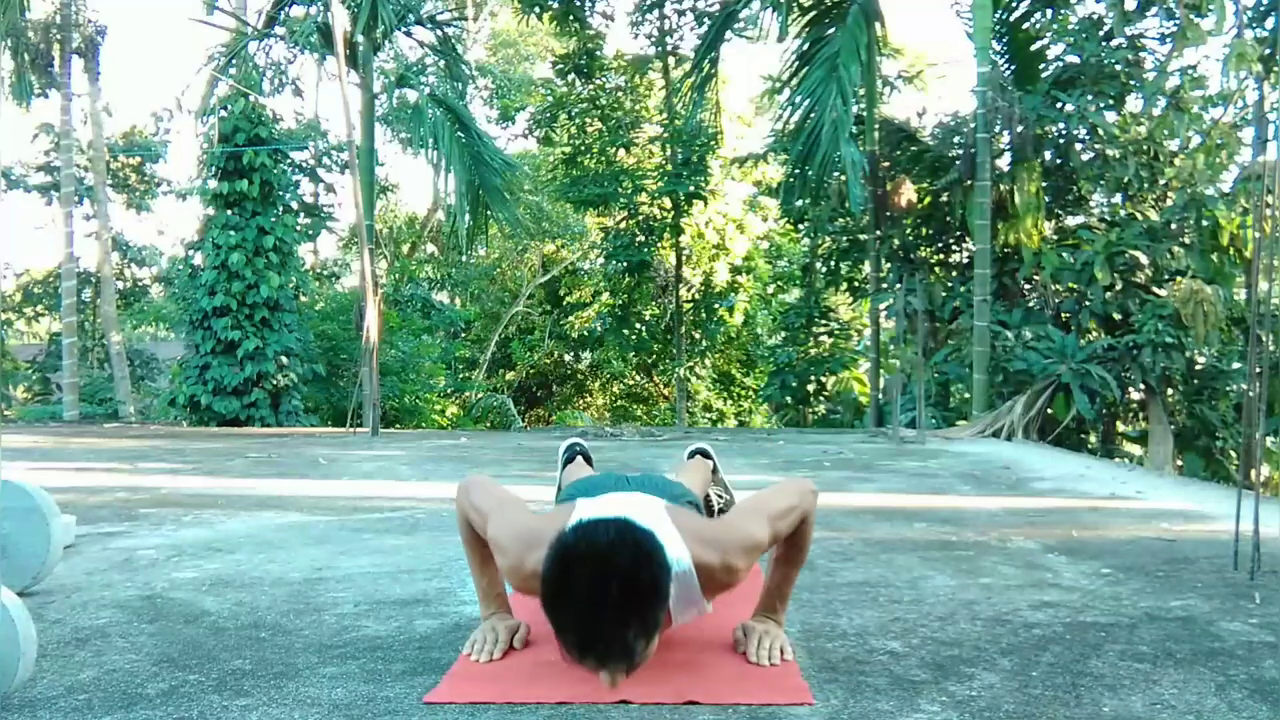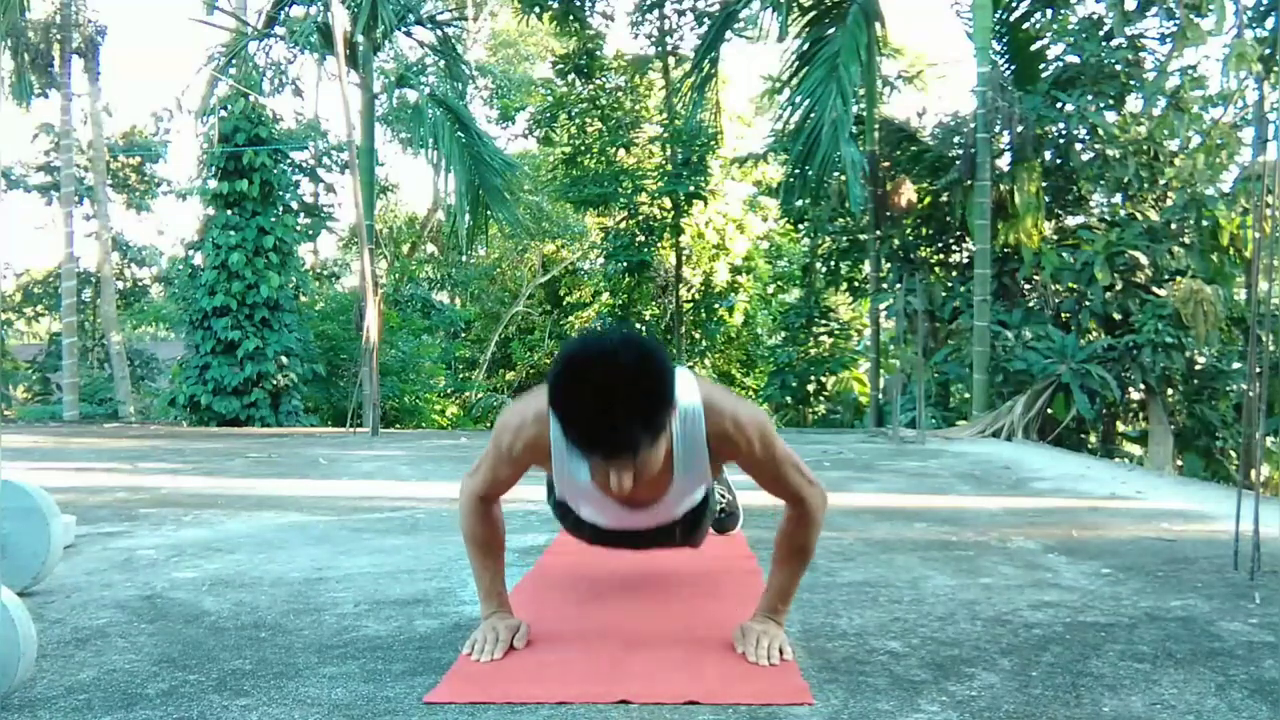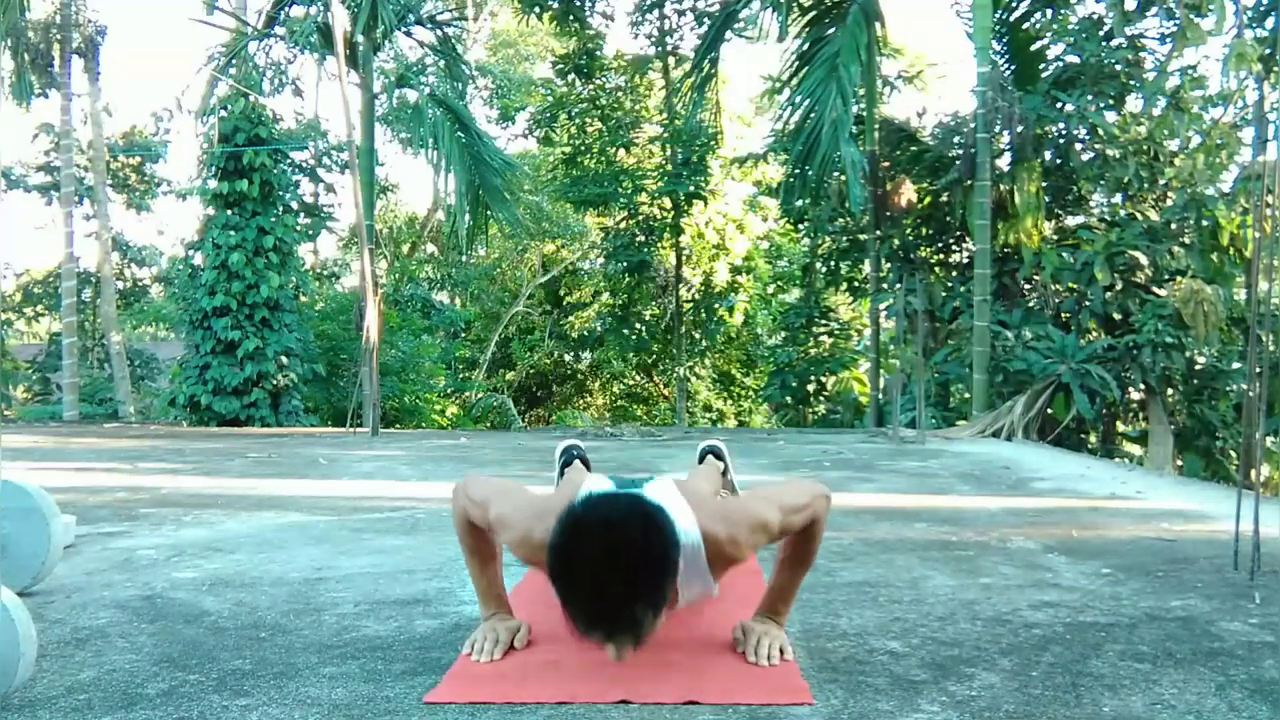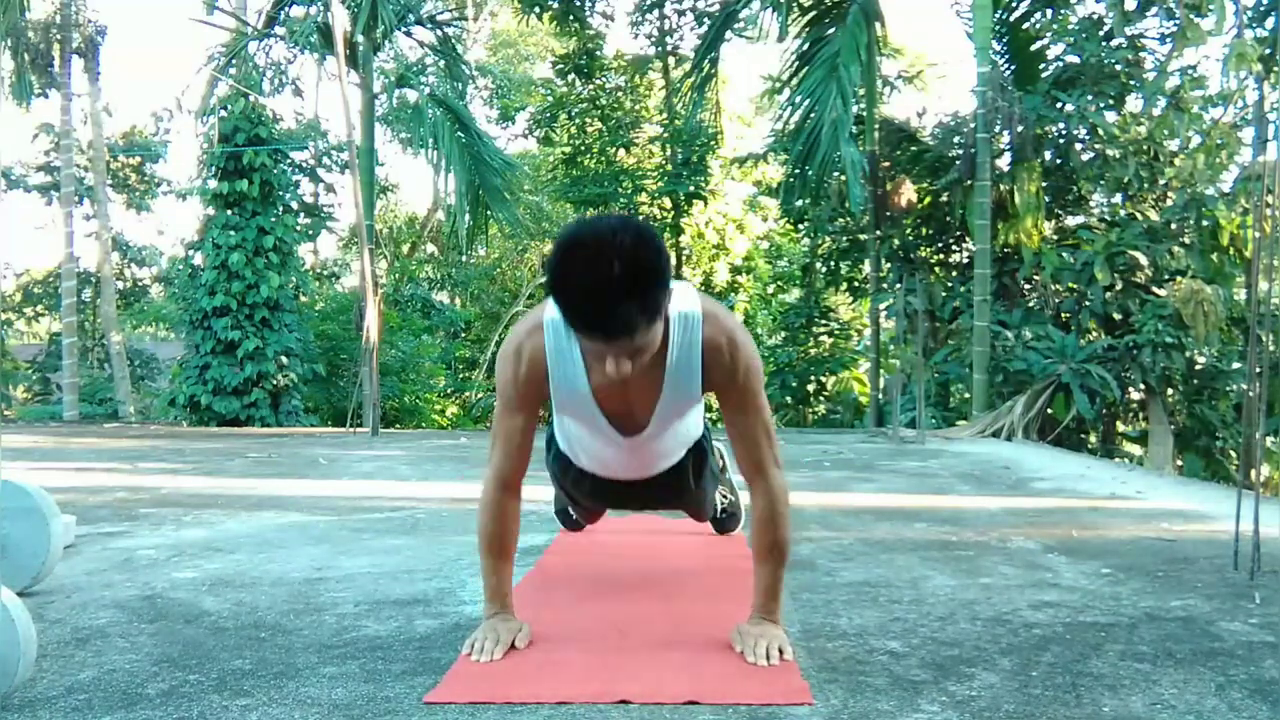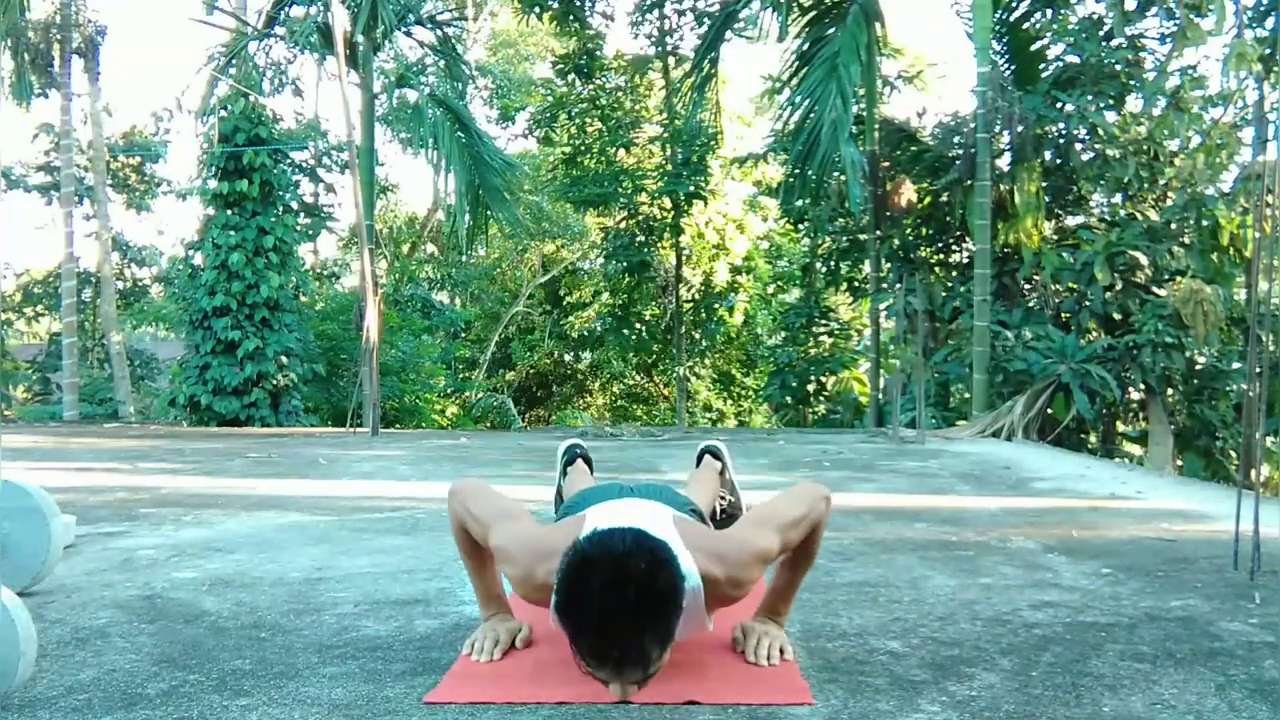
dt=1s
person 1, frame 1
left shoulder: (717, 559)
right shoulder: (525, 560)
left elbow: (805, 496)
right elbow: (469, 491)
left wrist: (770, 617)
right wrist: (494, 612)
left hip: (666, 505)
right hip: (585, 504)
left ankle: (701, 462)
right ankle: (574, 459)
person 1, frame 2
left shoulder: (721, 419)
right shoulder: (533, 424)
left elbow: (808, 499)
right elbow: (476, 497)
left wrist: (770, 617)
right wrist: (495, 611)
left knee: (696, 533)
person 1, frame 3
left shoulder: (722, 533)
right shoulder: (532, 529)
left elbow: (817, 501)
right elbow: (464, 497)
left wrist: (771, 617)
right wrist: (495, 613)
left ankle: (712, 462)
right ankle: (572, 463)
person 1, frame 4
left shoulder: (718, 338)
right shoulder: (530, 346)
left elbow: (765, 478)
right elbow: (504, 482)
left wrist: (766, 616)
right wrist: (496, 612)
left hip: (679, 462)
right hip: (582, 467)
left knee: (707, 511)
right knee: (578, 517)
left ankle: (715, 470)
right ankle: (573, 503)
person 1, frame 5
left shoulder: (723, 570)
right shoulder: (536, 569)
left elbow: (816, 500)
right elbow: (461, 497)
left wrist: (771, 619)
right wrist: (494, 615)
left hip: (673, 511)
right hip: (590, 510)
left ankle: (711, 464)
right ankle: (575, 464)
